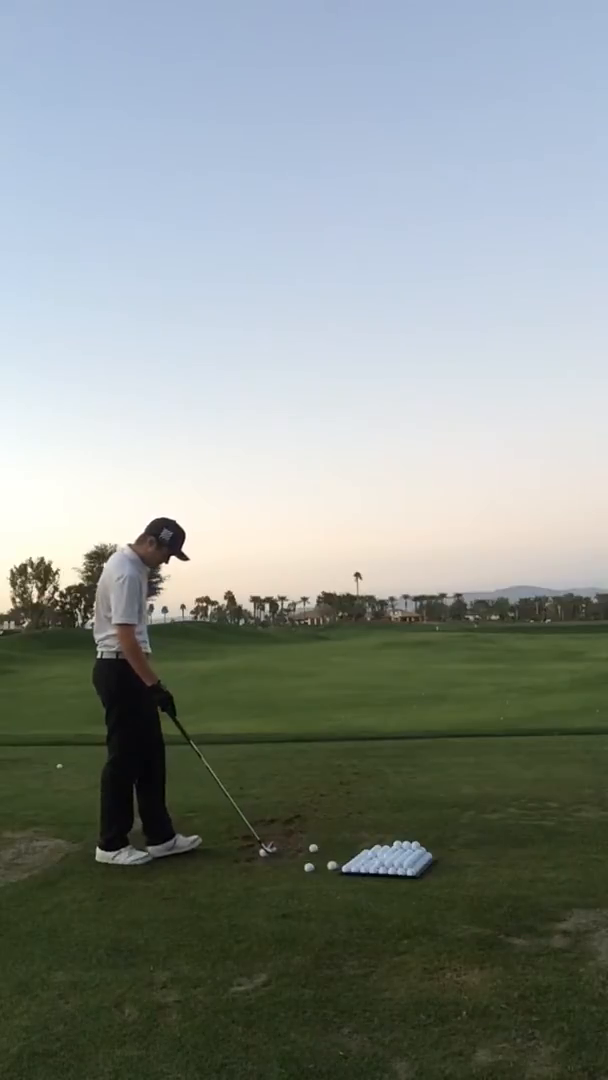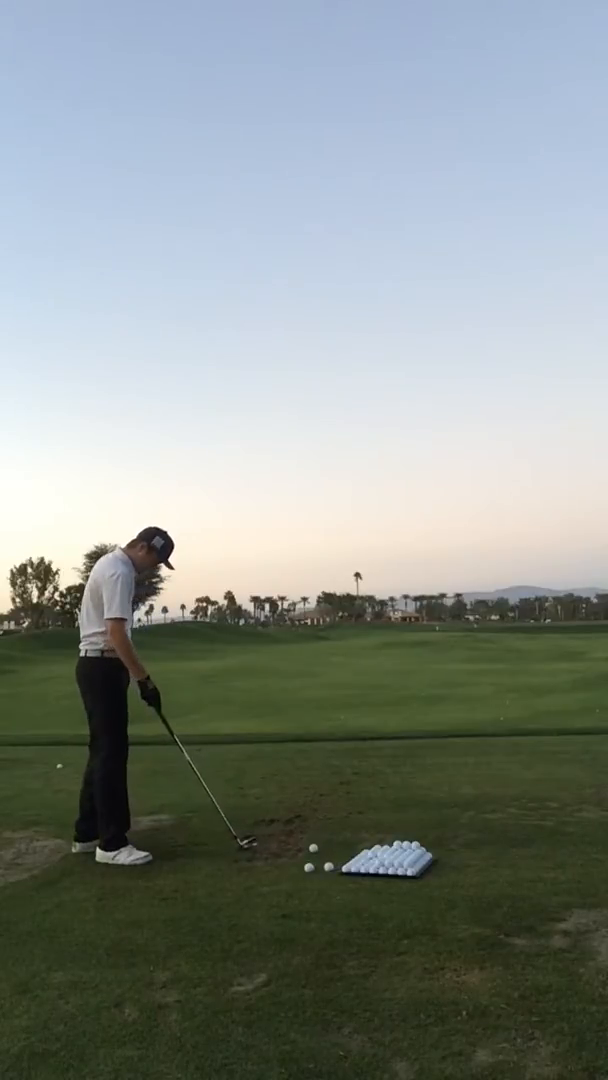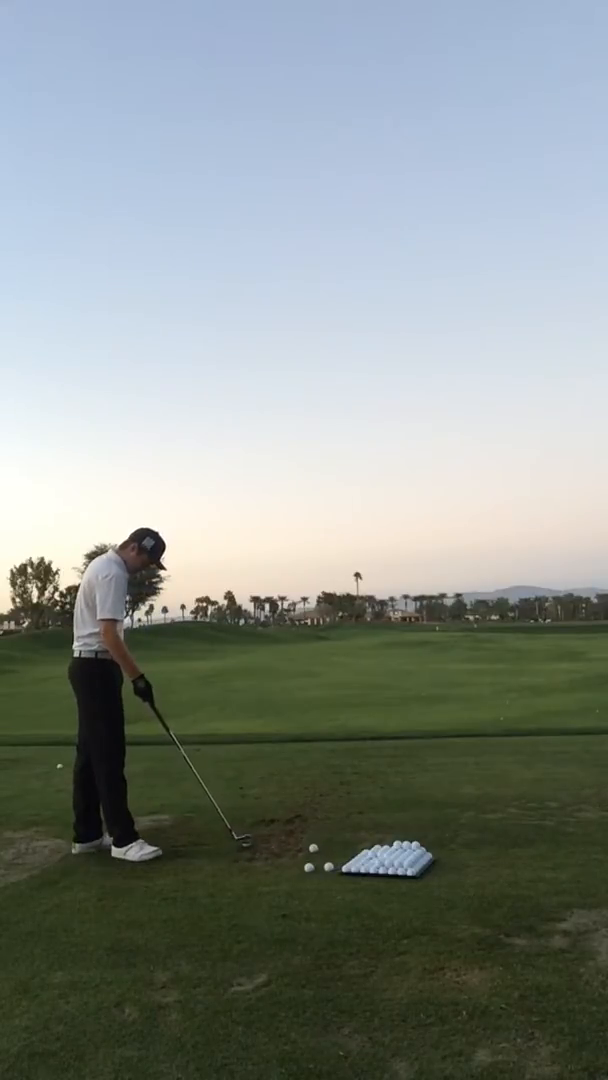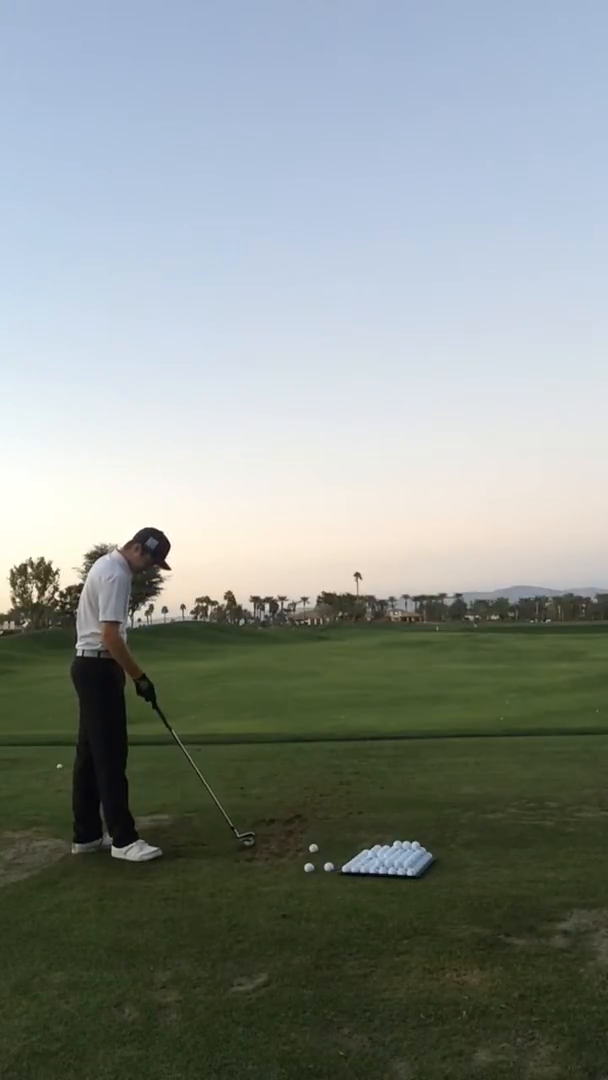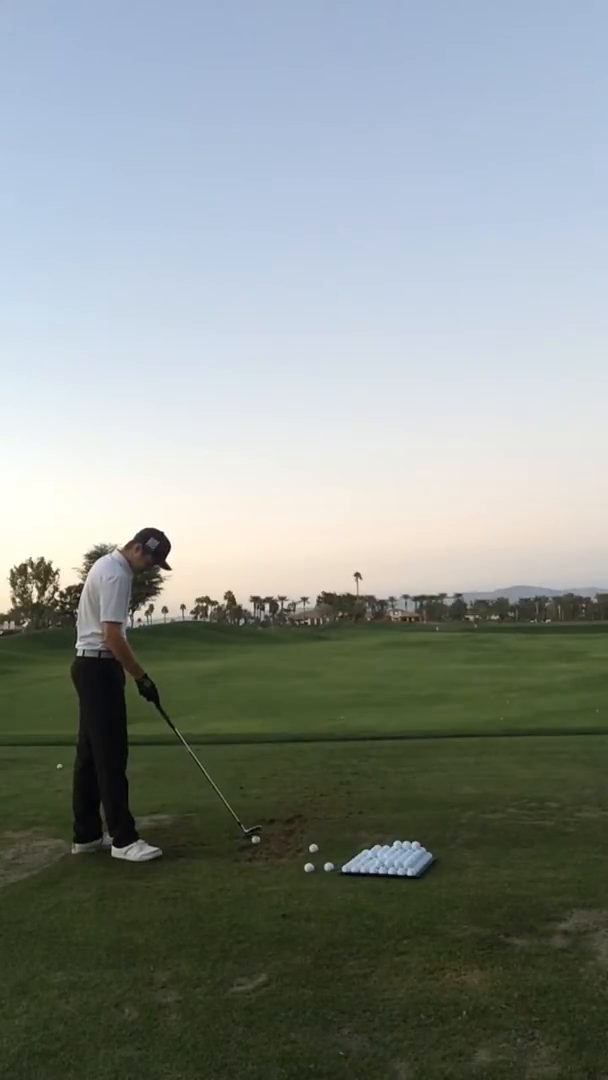
dt=1s
person 1, frame 1
left shoulder: (131, 565)
right shoulder: (126, 573)
right elbow: (125, 637)
right wrist: (155, 685)
left hip: (128, 671)
right hip: (120, 672)
left knee: (150, 753)
right knee: (124, 757)
left ankle: (159, 836)
right ankle: (111, 844)
person 1, frame 2
left shoulder: (111, 564)
right shoulder: (119, 572)
right elbow: (117, 633)
right wrist: (144, 679)
left hip: (97, 665)
right hip: (102, 667)
left knee: (103, 752)
right knee: (112, 754)
left ankle: (87, 833)
right ankle: (111, 843)
person 1, frame 3
left shoulder: (102, 565)
right shoulder: (112, 573)
right elbow: (109, 633)
left wrist: (130, 673)
right wrist: (137, 676)
left hip: (88, 666)
right hip: (97, 668)
left knee: (91, 753)
right knee: (109, 754)
left ankle: (87, 834)
right ankle: (123, 839)
person 1, frame 4
left shoulder: (107, 565)
right shoulder: (116, 575)
right elbow: (110, 636)
right wrist: (139, 678)
left hip: (90, 665)
right hip: (99, 668)
left knee: (90, 753)
right knee: (110, 754)
left ankle: (86, 834)
right ankle: (123, 838)
person 1, frame 5
left shoulder: (107, 565)
right shoulder: (116, 575)
right elbow: (112, 636)
right wrist: (142, 678)
left hip: (90, 665)
right hip: (99, 668)
left knee: (90, 753)
right knee: (111, 755)
left ankle: (86, 834)
right ankle: (123, 838)
